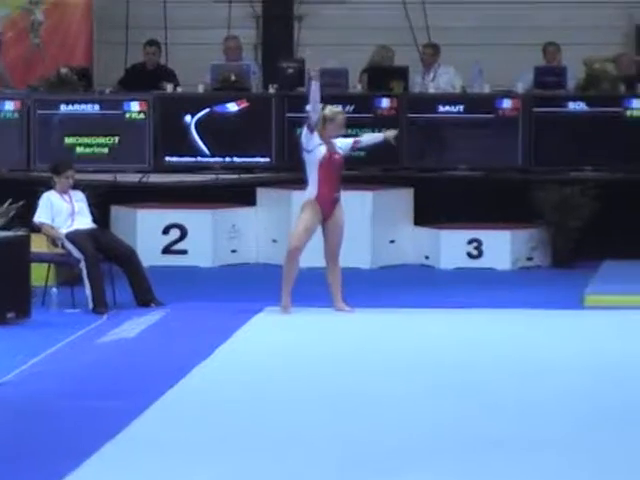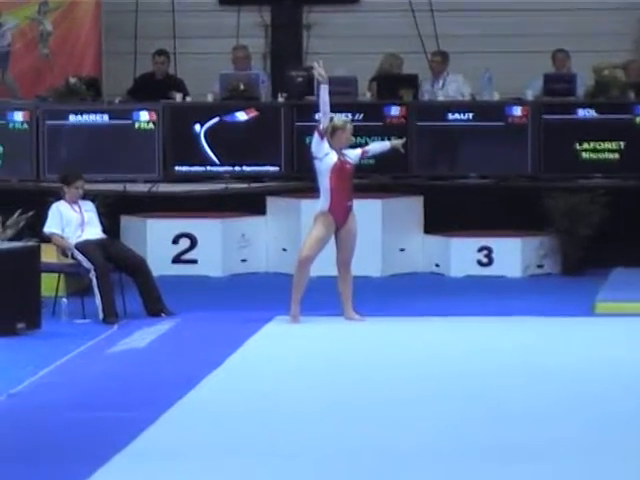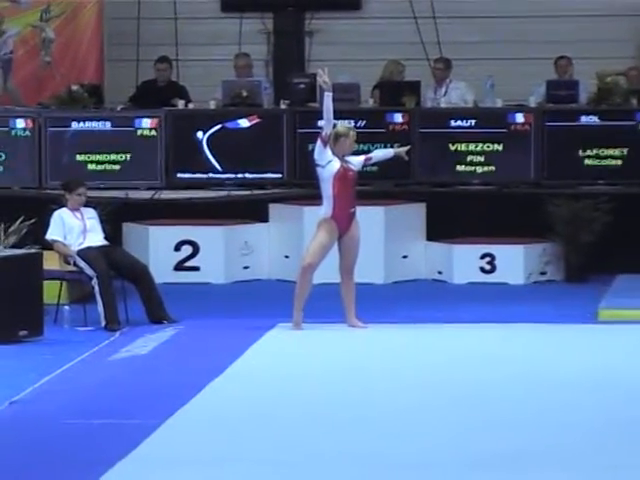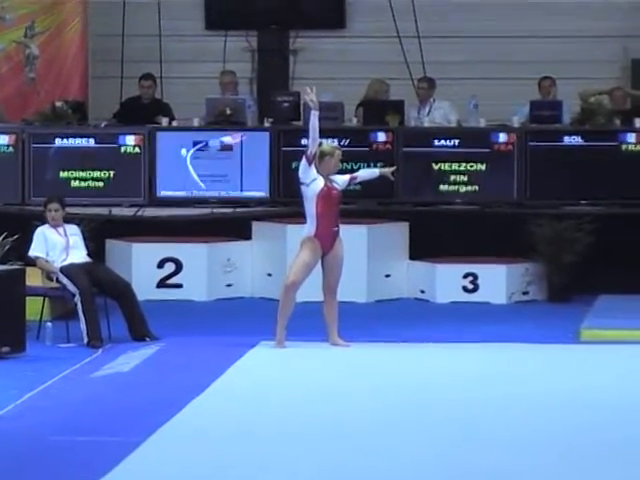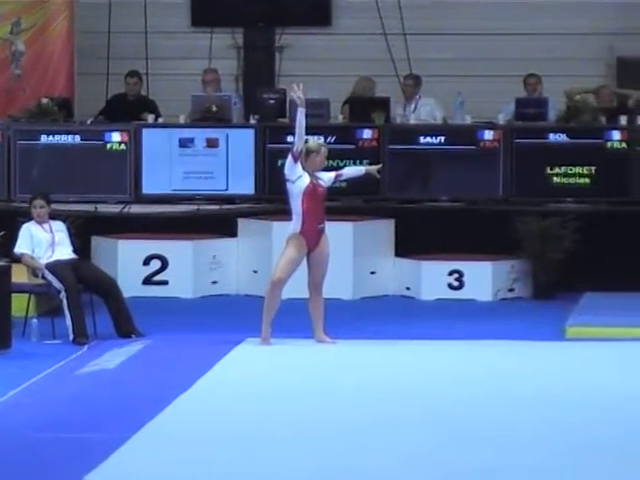
dt=0.7s
person 1, frame 1
left shoulder: (338, 144)
right shoulder: (311, 139)
left elbow: (361, 140)
right elbow: (314, 111)
left wrist: (384, 136)
right wrist: (314, 81)
left hip: (334, 205)
right hip: (314, 204)
left knee: (333, 255)
right knee: (294, 247)
left ankle: (338, 301)
right ankle: (285, 299)
person 1, frame 2
left shoulder: (349, 155)
right shoulder: (321, 149)
left elbow: (371, 148)
right elbow: (324, 117)
left wrist: (392, 144)
right wrist: (324, 84)
left hip: (347, 215)
right hip: (327, 215)
left knee: (345, 265)
right knee: (305, 257)
left ankle: (349, 310)
right ankle: (294, 309)
person 1, frame 3
left shoulder: (352, 162)
right shoulder: (323, 156)
left elbow: (374, 155)
right elbow: (327, 124)
left wrist: (396, 151)
right wrist: (327, 91)
left hip: (350, 222)
right hip: (330, 222)
left knee: (348, 271)
right knee: (308, 265)
left ankle: (351, 317)
right ankle: (297, 316)
person 1, frame 4
left shoulder: (336, 181)
right shoulder: (308, 174)
left elbow: (359, 175)
right elbow: (313, 142)
left wrist: (381, 171)
right wrist: (314, 111)
left hip: (334, 241)
right hip: (313, 240)
left knee: (331, 290)
right knee: (291, 283)
left ankle: (333, 336)
right ankle: (280, 334)
person 1, frame 5
left shoulder: (321, 178)
right shoulder: (294, 171)
left elbow: (343, 173)
right elbow: (299, 140)
left wrist: (367, 169)
right wrist: (301, 108)
left hip: (319, 237)
right hip: (299, 237)
left knee: (316, 286)
right knee: (277, 280)
left ankle: (319, 333)
right ankle: (265, 330)
person 2, frame 1
left shoulder: (79, 195)
right shoulder: (48, 198)
right elbow: (45, 227)
right wrist: (61, 238)
left hip: (92, 230)
right hip: (71, 234)
left knee: (127, 252)
right knee: (91, 255)
left ankle: (145, 298)
right ankle: (98, 303)
person 2, frame 2
left shoulder: (89, 205)
right shoulder: (57, 208)
right elbow: (55, 237)
left wrist: (104, 239)
right wrist: (72, 248)
left hip: (102, 240)
right hip: (81, 244)
left knee: (138, 262)
right knee: (100, 266)
left ankle: (156, 307)
right ankle: (108, 313)
person 2, frame 3
left shoulder: (91, 212)
right shoulder: (59, 215)
right elbow: (57, 245)
right wrist: (74, 255)
left hip: (104, 247)
right hip: (83, 251)
left knee: (140, 269)
right knee: (102, 273)
left ankle: (158, 314)
right ankle: (110, 321)
person 2, frame 4
left shoulder: (74, 229)
right shoulder: (42, 232)
right elbow: (40, 261)
left wrist: (90, 263)
right wrist: (57, 271)
left hip: (87, 264)
right hip: (66, 268)
left knee: (123, 286)
right knee: (85, 289)
left ankle: (140, 331)
right ankle: (92, 337)
person 2, frame 5
left shoulder: (60, 225)
right shoulder: (27, 228)
right elbow: (25, 258)
right wrist: (42, 268)
left hip: (73, 260)
right hip: (51, 264)
left knee: (108, 283)
right knee: (70, 285)
left ankle: (126, 328)
right ankle: (79, 334)
